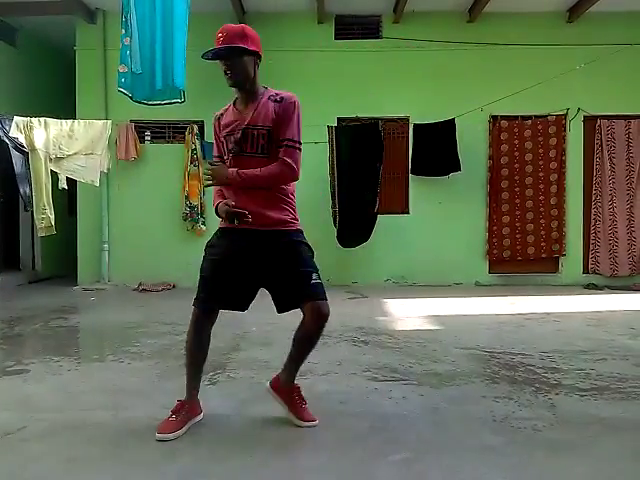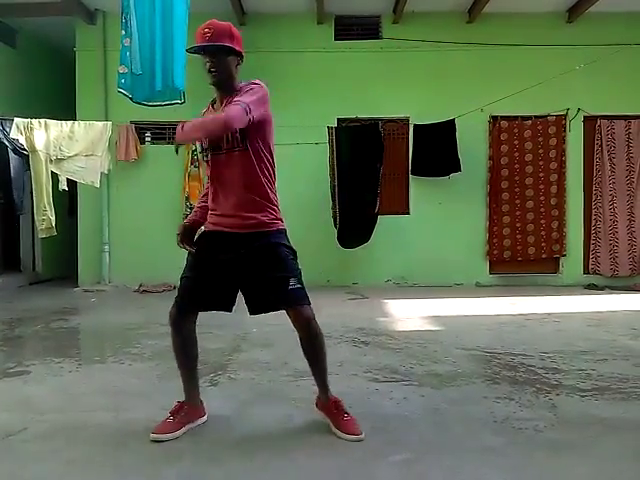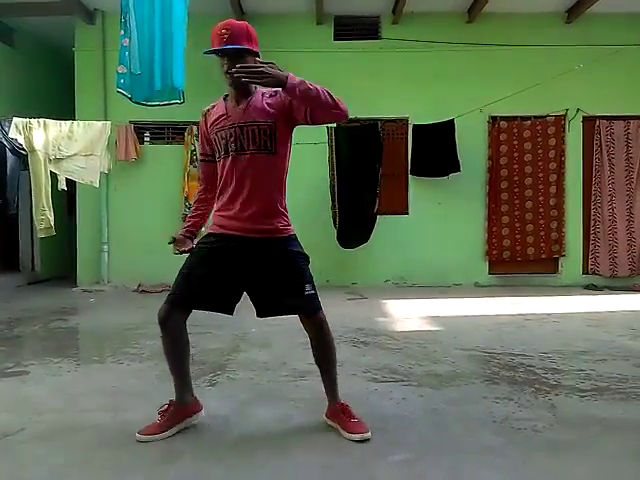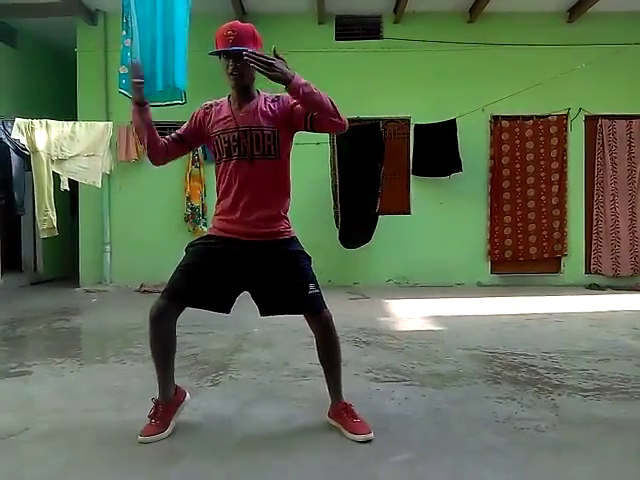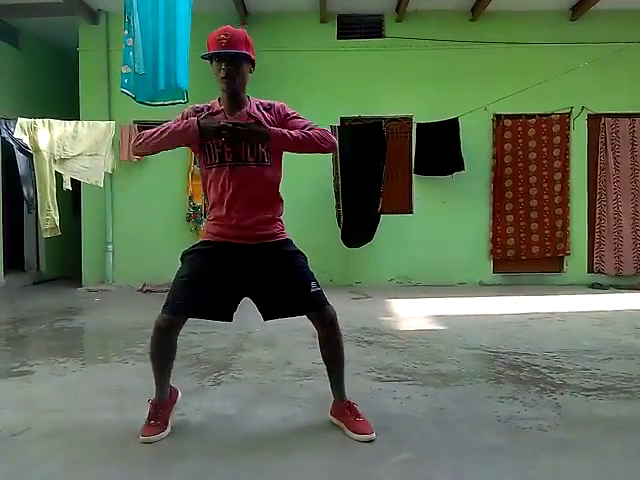
dt=0.3s
person 1, frame 1
left shoulder: (284, 103)
right shoulder: (222, 118)
left elbow: (289, 168)
left wrist: (233, 176)
right wrist: (225, 204)
left hip: (281, 232)
right hip: (234, 231)
left knee: (317, 311)
right knee: (202, 313)
left ankle: (285, 382)
right ankle: (190, 402)
person 1, frame 2
left shoulder: (254, 94)
right shoulder: (208, 116)
left elbow: (232, 119)
left wrist: (186, 131)
right wrist: (195, 220)
left hip: (263, 233)
right hip: (218, 234)
left knee: (304, 316)
right knee: (180, 315)
left ankle: (327, 399)
right ankle: (191, 404)
person 1, frame 3
left shoulder: (281, 102)
right shoulder: (211, 116)
left elbow: (337, 112)
left wrist: (287, 80)
right wrist: (190, 229)
left hip: (275, 240)
right hip: (223, 239)
left knee: (315, 319)
right knee: (169, 314)
left ankle: (335, 406)
right ankle: (184, 402)
person 1, frame 4
left shoulder: (284, 106)
right shoulder: (208, 115)
left elbow: (337, 124)
right elbow: (159, 155)
left wrist: (292, 81)
right wrist: (140, 106)
left hip: (277, 243)
right hip: (225, 240)
left knee: (321, 319)
right knee: (162, 312)
left ankle: (340, 407)
right ankle: (168, 398)
person 1, frame 5
left shoulder: (274, 113)
right shoulder: (199, 117)
left elbow: (328, 141)
right elbow: (141, 146)
left wrist: (269, 131)
right wrist: (195, 126)
left hip: (272, 245)
right hip: (217, 246)
left knee: (324, 315)
right knee: (166, 324)
left ankle: (341, 402)
right ankle: (163, 398)
